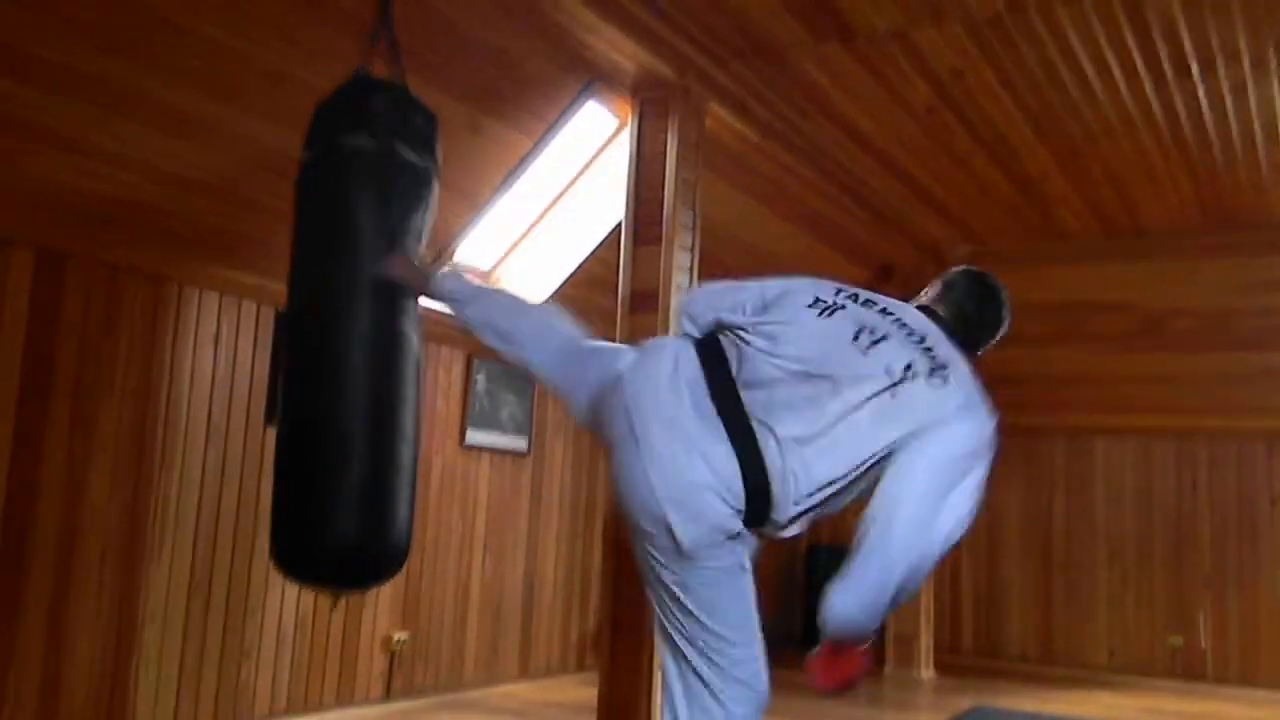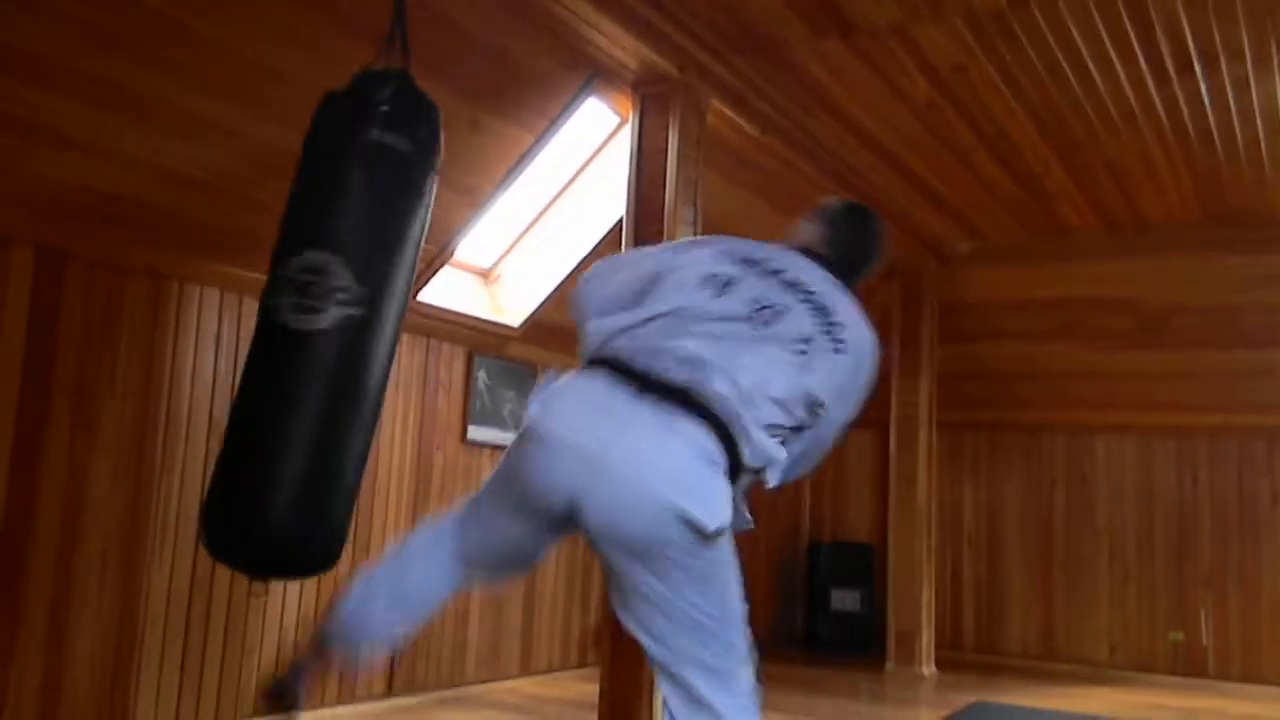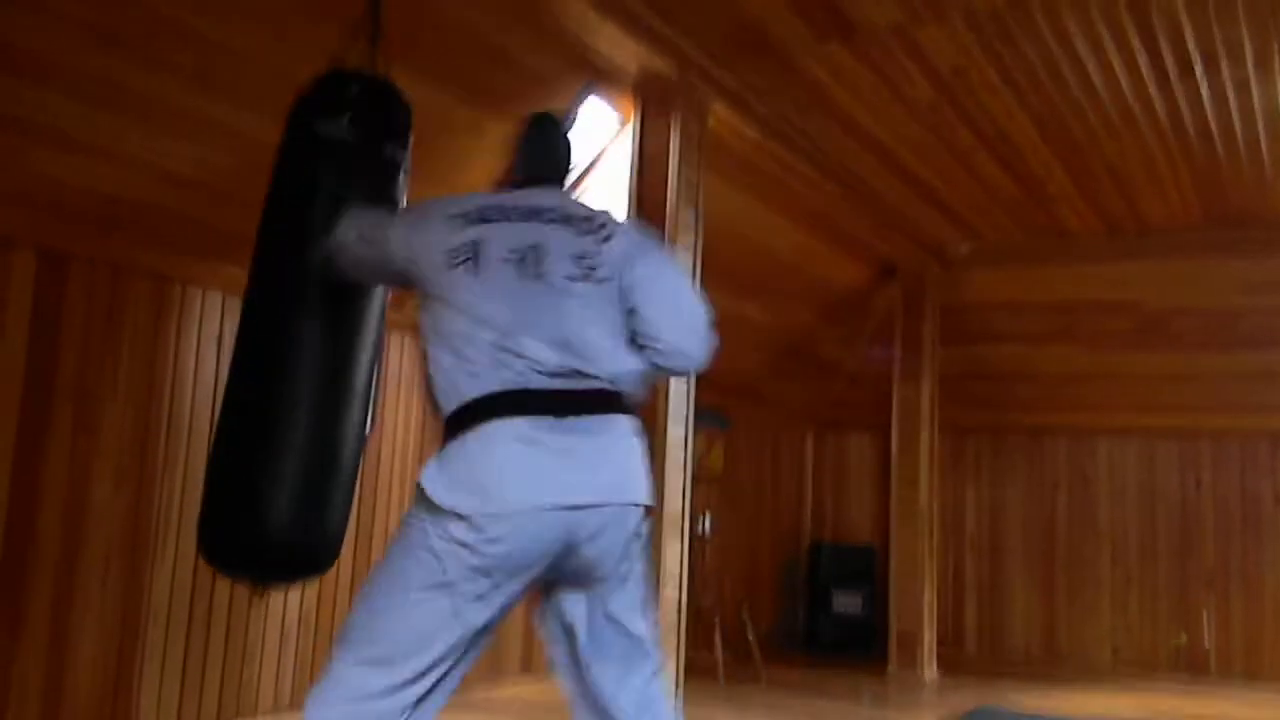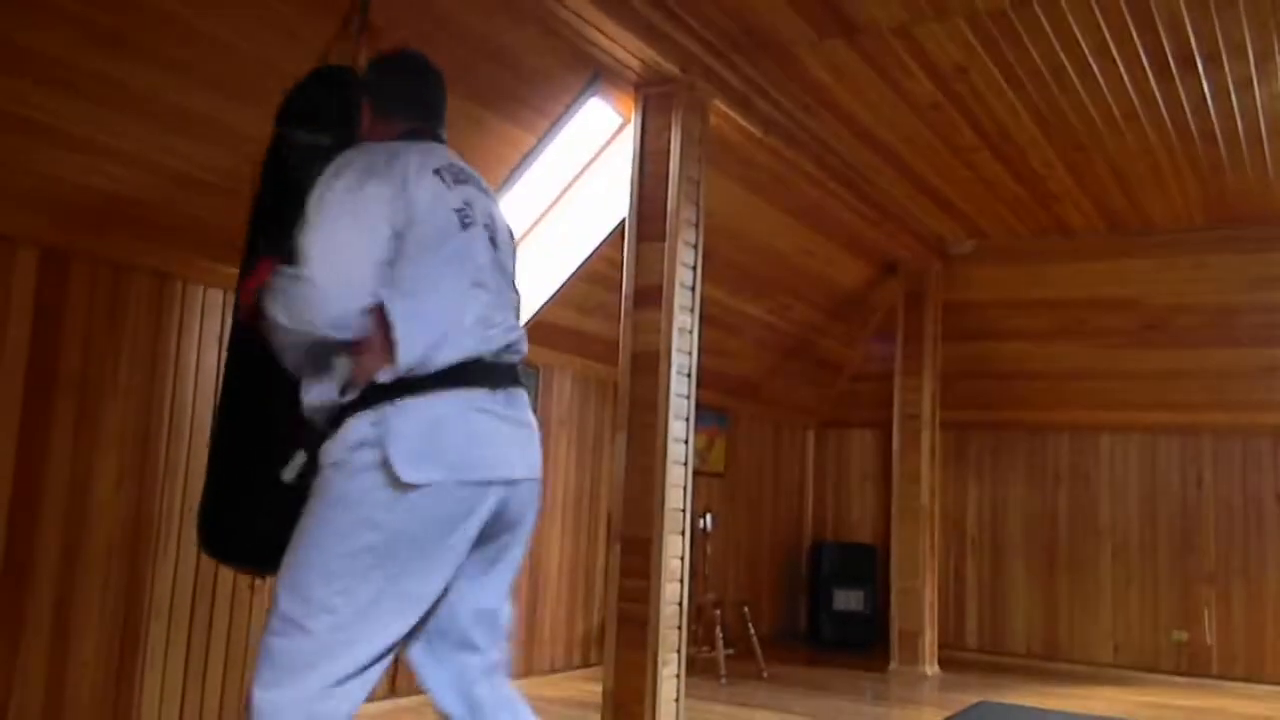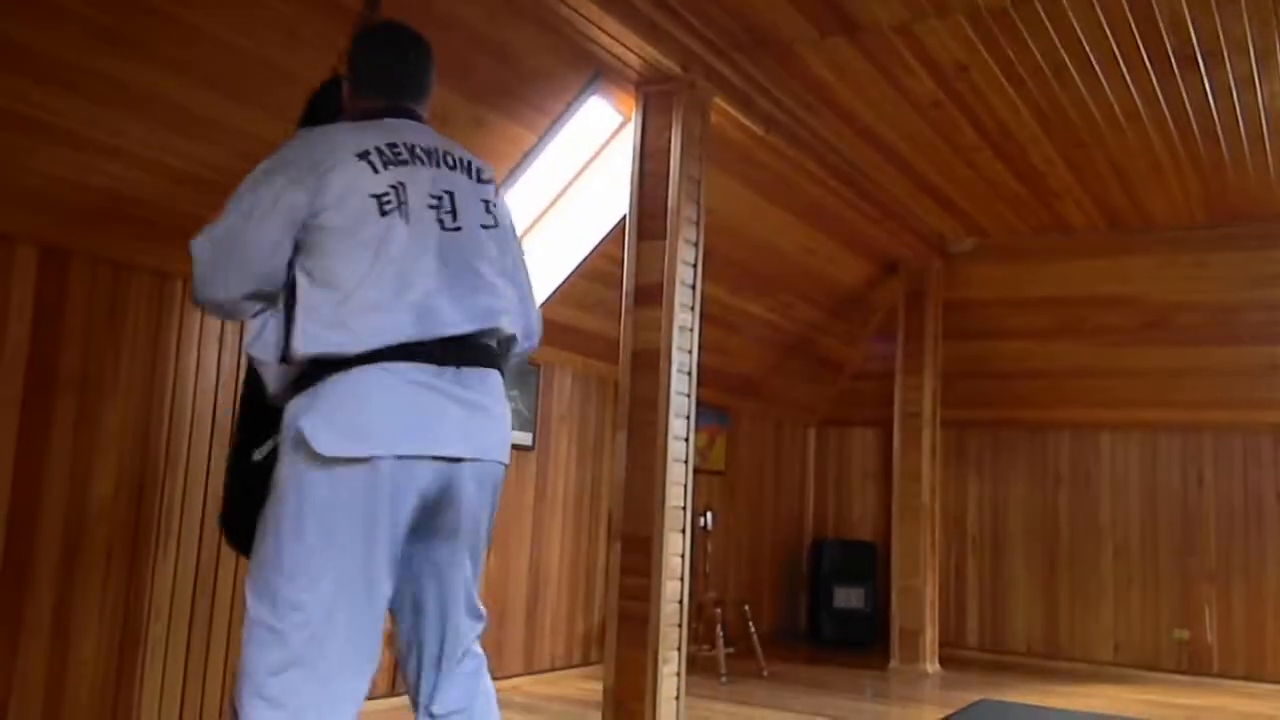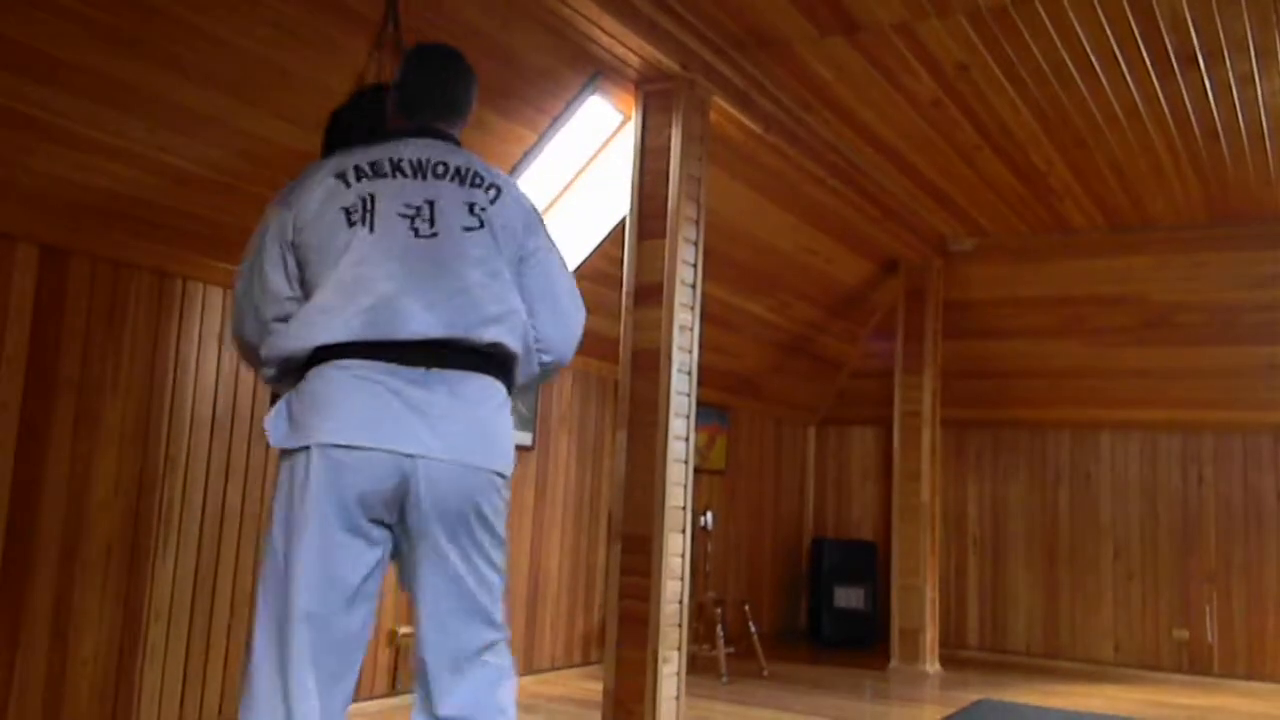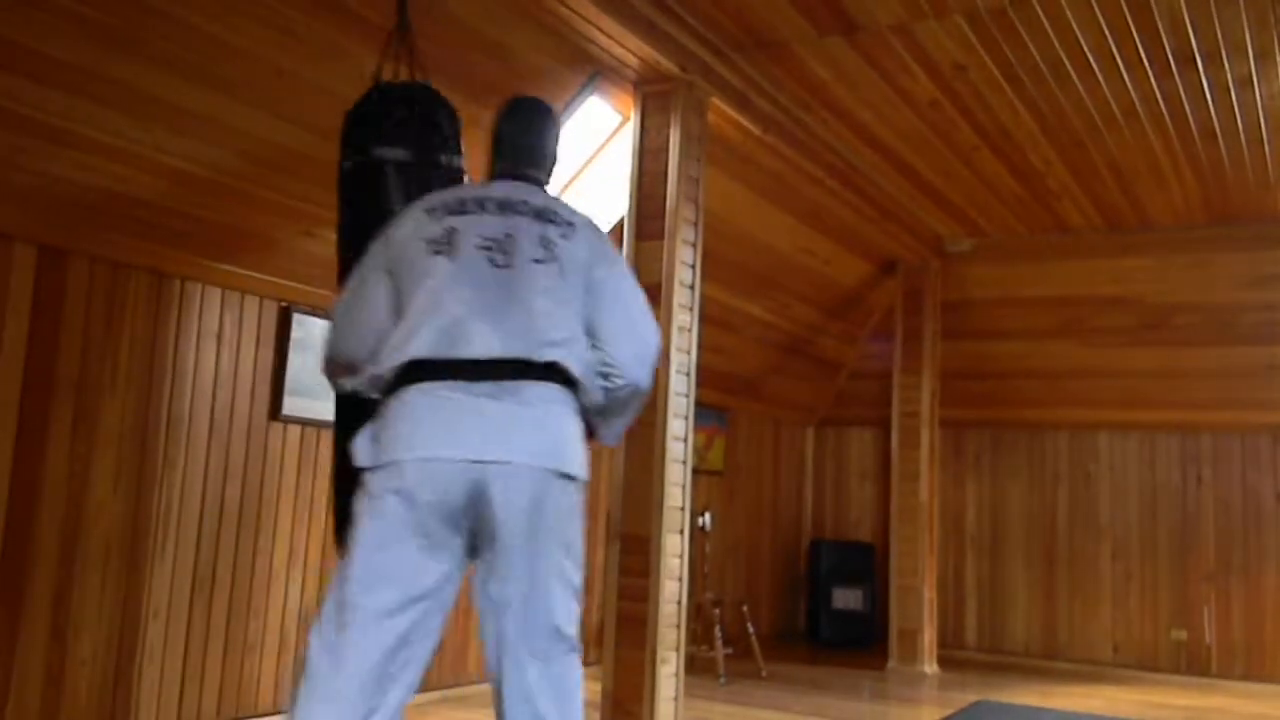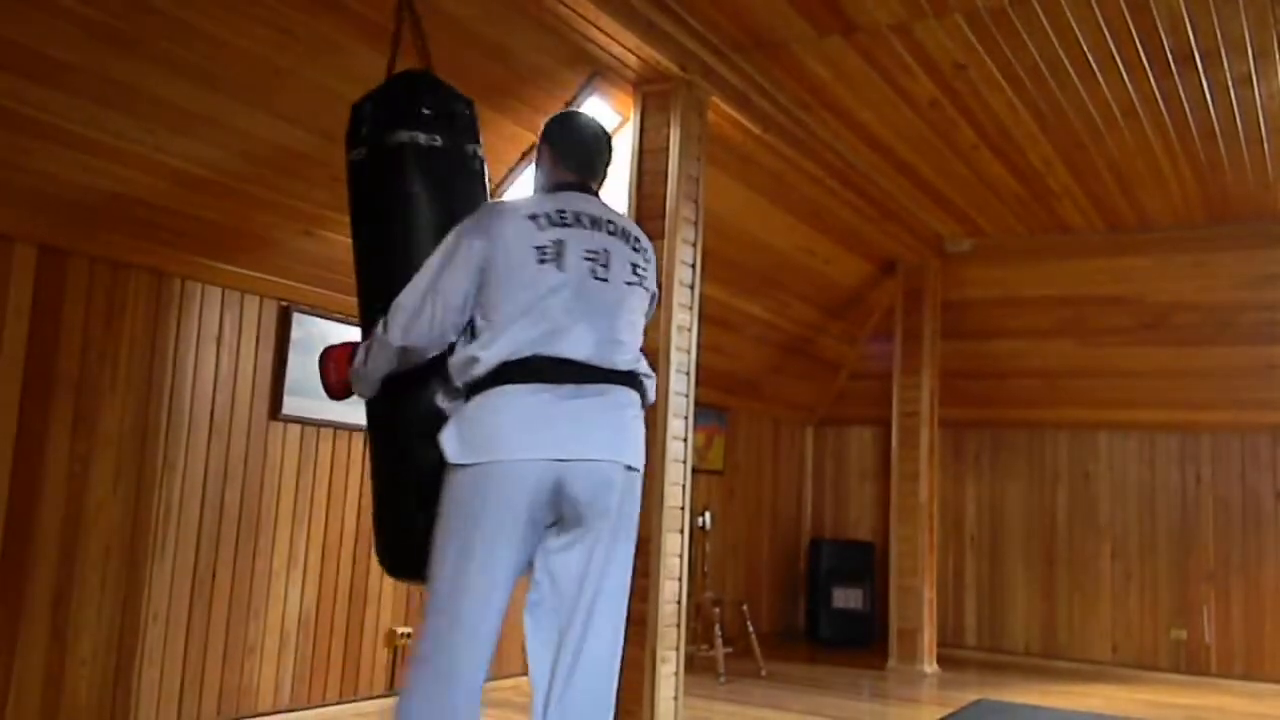
dt=0.3s
person 1, frame 1
left shoulder: (834, 295)
right shoulder: (963, 414)
left elbow: (697, 309)
right elbow: (905, 539)
right wrist: (851, 636)
left hip: (652, 391)
right hip: (698, 494)
left knee: (559, 342)
left ankle: (426, 278)
person 1, frame 2
left shoulder: (715, 255)
right shoulder: (855, 343)
left elbow: (593, 294)
right elbow: (787, 449)
left hip: (574, 429)
right hip: (678, 474)
left knee: (461, 543)
left ankle: (328, 649)
person 1, frame 3
left shoulder: (450, 222)
right shoulder: (618, 238)
left elbow: (353, 244)
right elbow: (687, 344)
left hip: (487, 471)
right hip: (606, 476)
person 1, frame 4
left shoulder: (375, 170)
right shoulder: (476, 196)
left elbow: (321, 302)
left wrist: (293, 335)
left hip: (418, 439)
right hip: (506, 442)
right knee: (469, 665)
person 1, frame 5
left shoulder: (318, 155)
right shoulder: (479, 179)
left elbow: (218, 278)
right elbow: (524, 329)
left wrist: (290, 291)
left hip: (365, 416)
right hip: (474, 421)
right knee: (448, 653)
person 1, frame 6
left shoulder: (322, 183)
right shoulder: (505, 198)
left elbow: (255, 327)
right elbow: (557, 335)
left hip: (344, 418)
right hip: (465, 426)
right knee: (470, 658)
person 1, frame 7
left shoulder: (417, 219)
right shoulder: (581, 234)
left elbow: (348, 351)
right elbow: (632, 360)
left wrist: (398, 375)
right wrist: (599, 425)
left hip: (426, 431)
right hip: (537, 438)
left knee: (355, 659)
right knee: (541, 658)
person 1, frame 8
left shoulder: (499, 224)
right shoulder: (636, 244)
left elbow: (414, 327)
left wrist: (359, 368)
left hip: (511, 429)
right hip: (610, 436)
left knee: (454, 640)
right knee: (584, 646)
